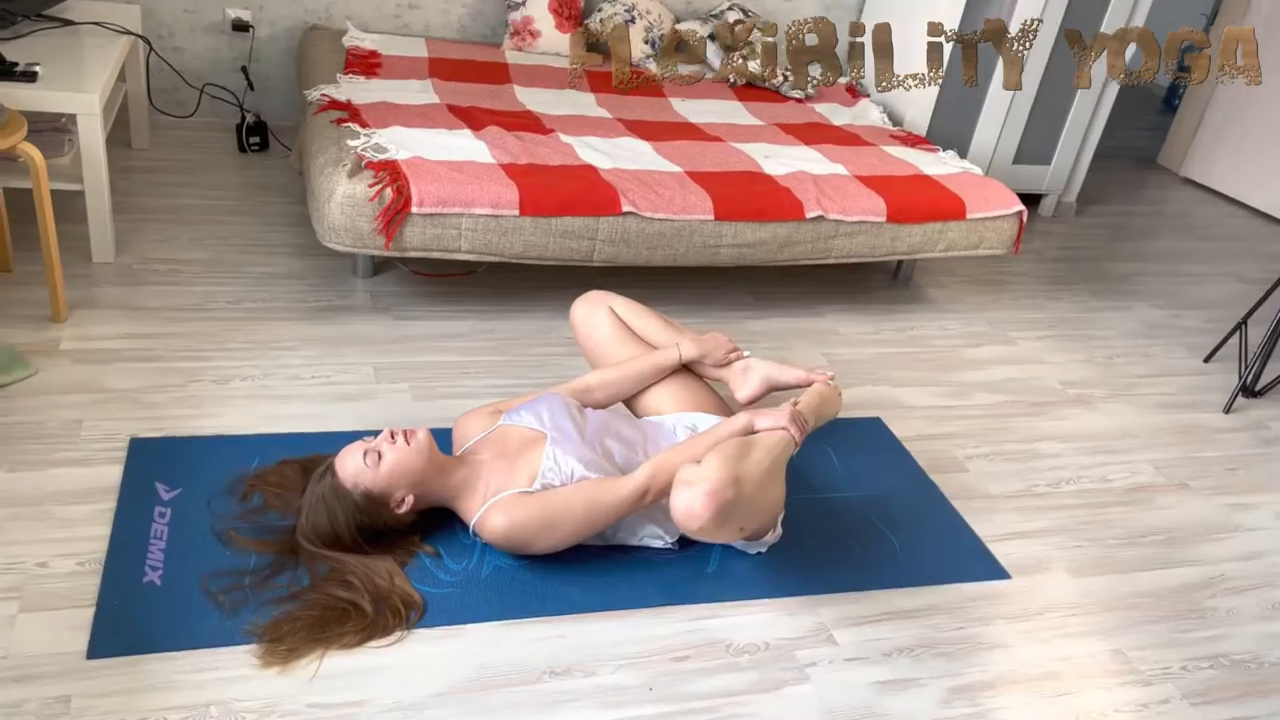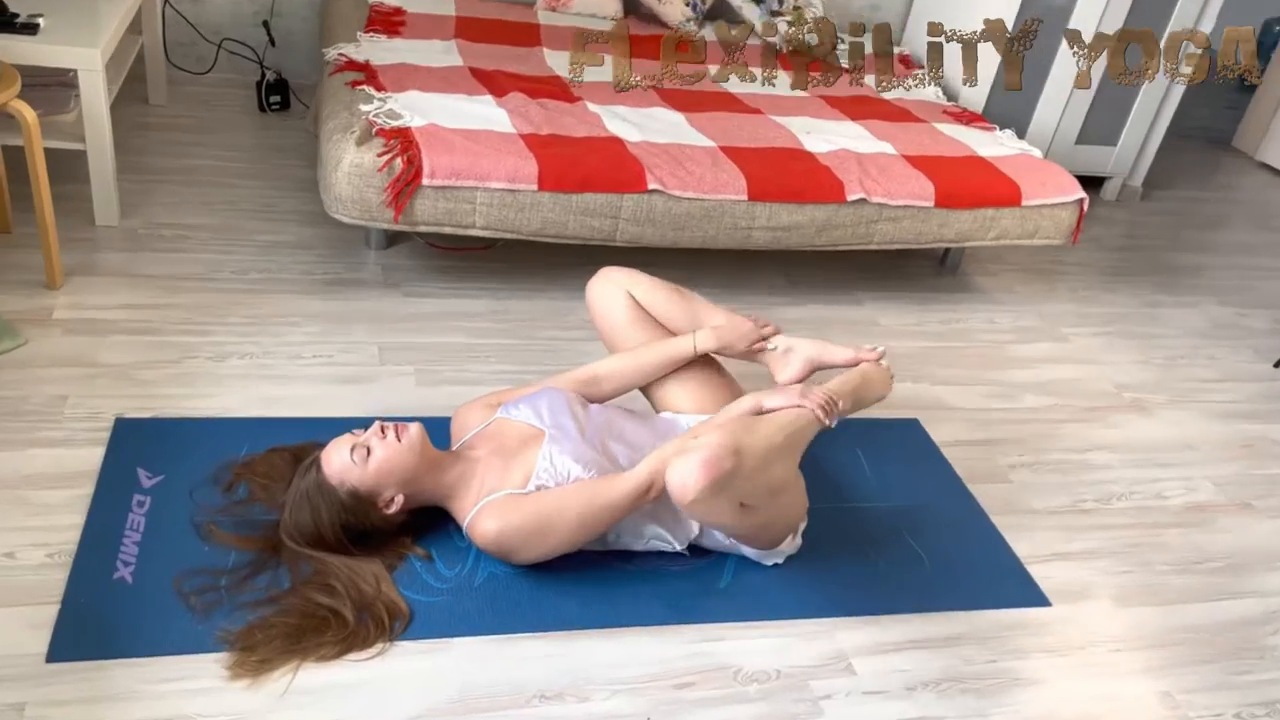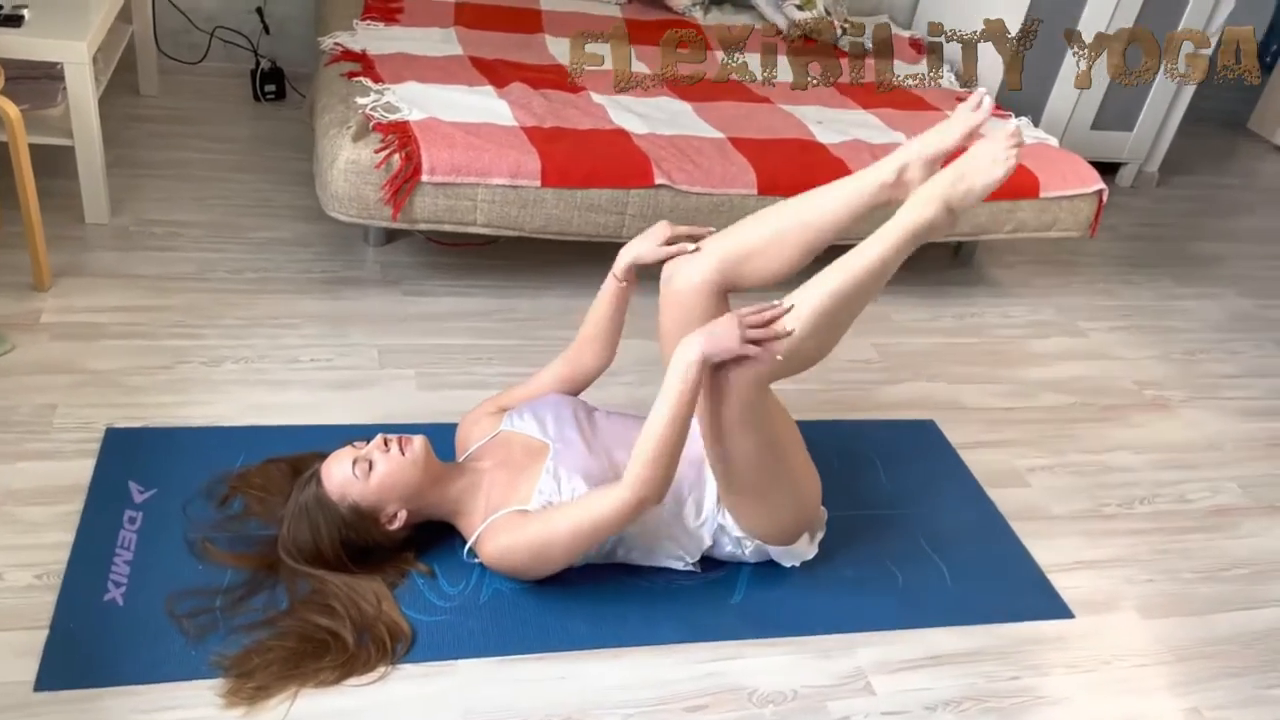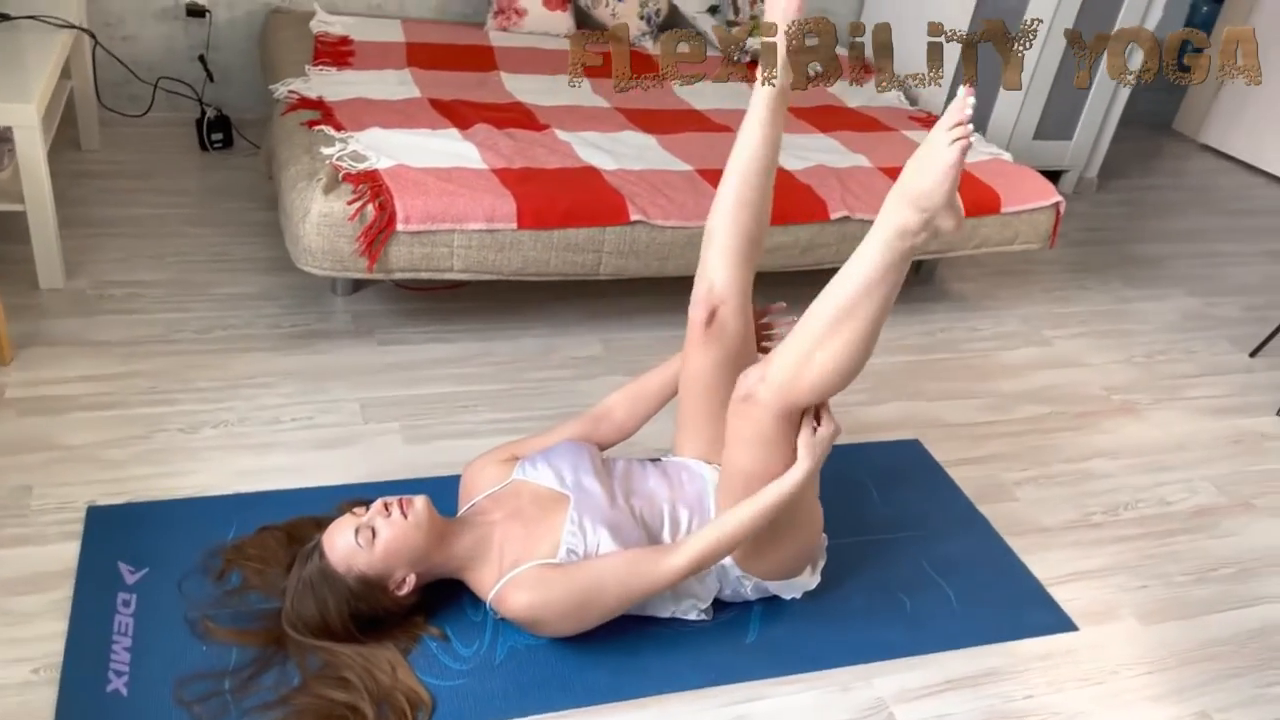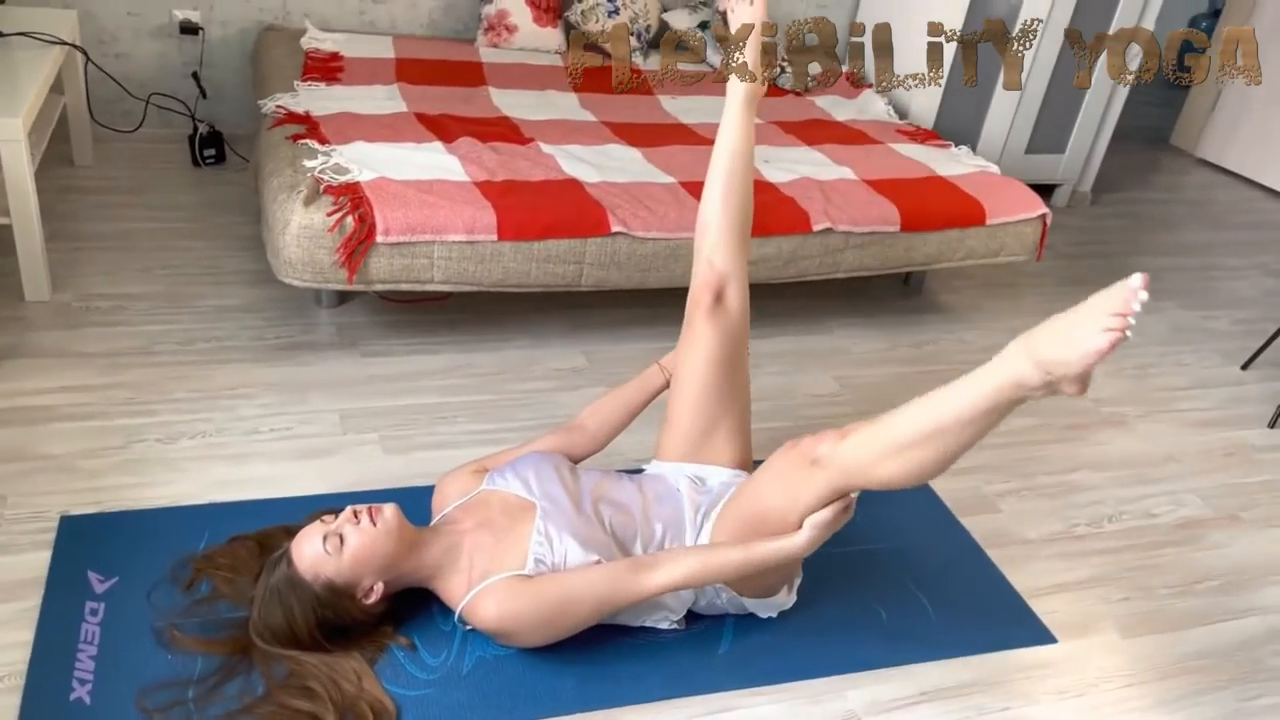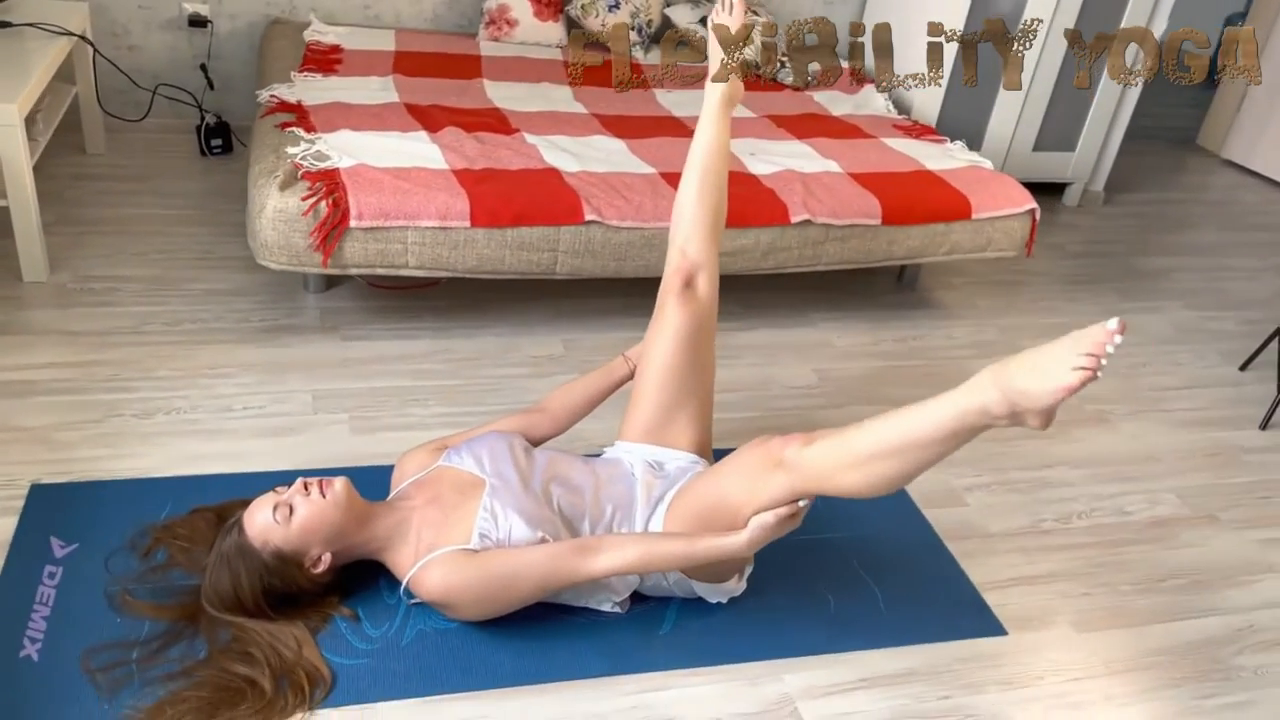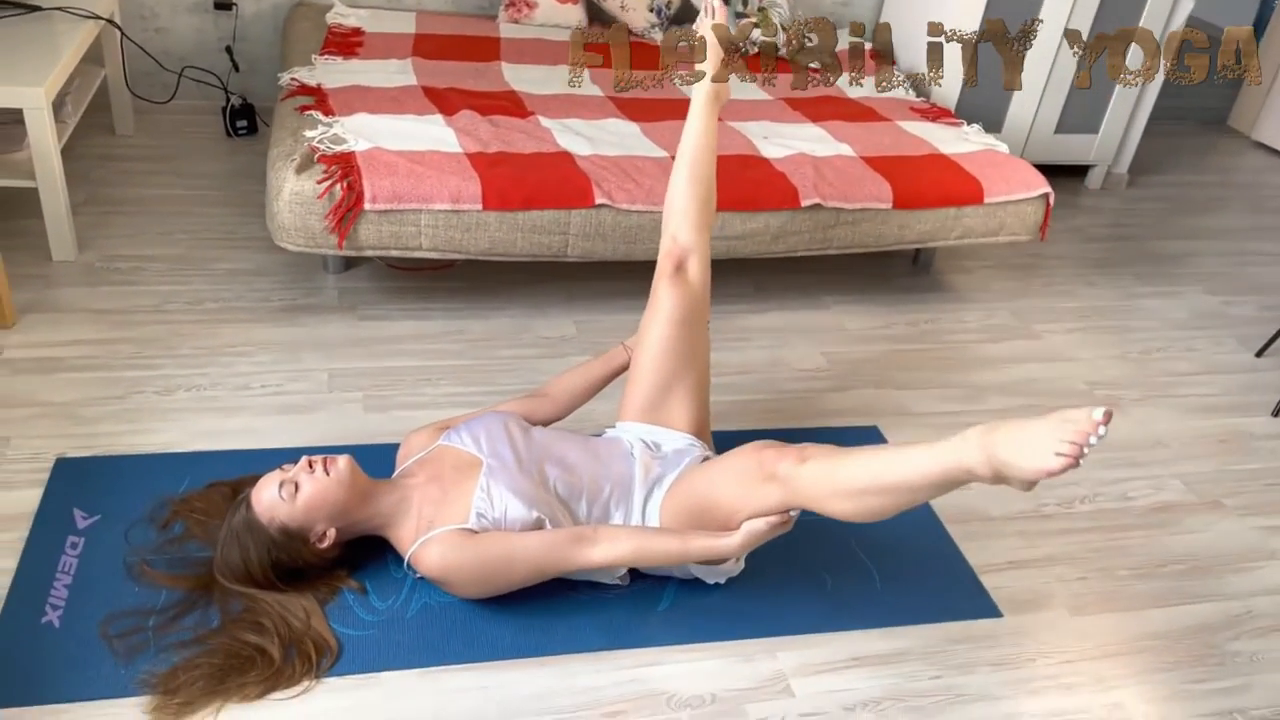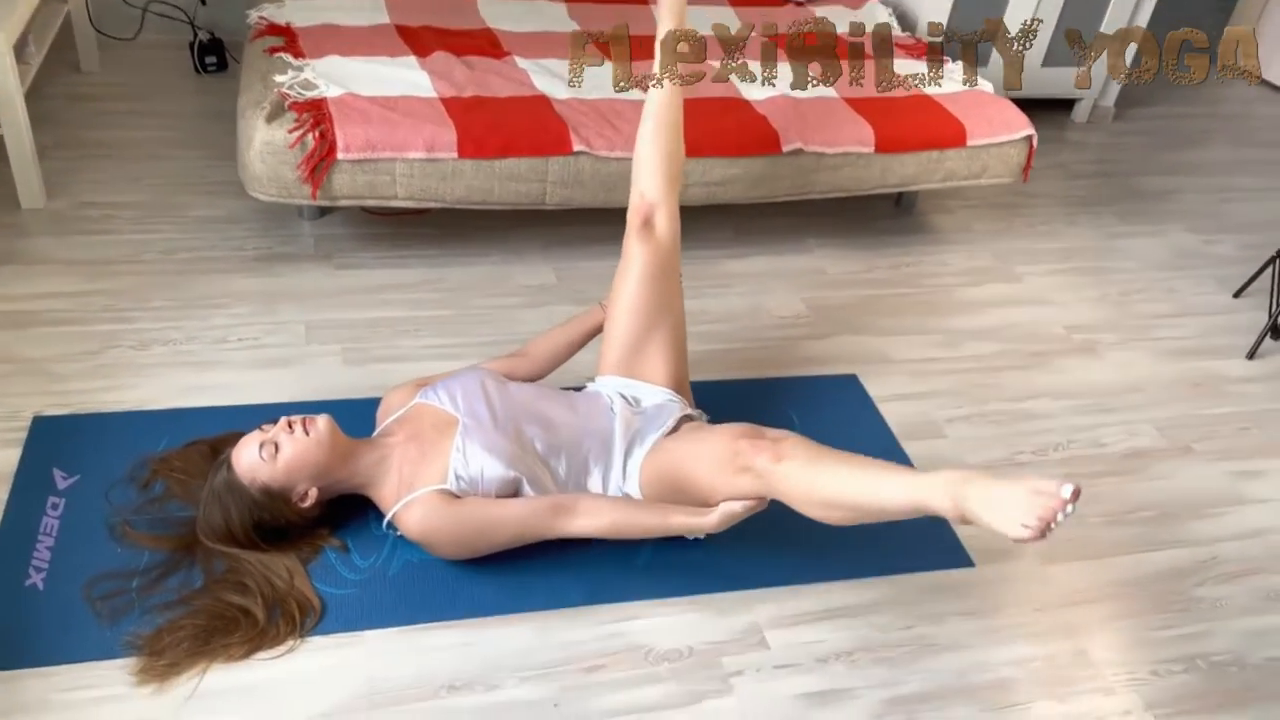
dt=0.5s
person 1, frame 1
left shoulder: (472, 428)
right shoulder: (501, 518)
left elbow: (582, 393)
right elbow: (642, 485)
left wrist: (683, 350)
right wrist: (741, 425)
left hip: (694, 434)
left knee: (593, 307)
right knee: (703, 498)
left ankle: (743, 375)
right ankle: (804, 411)
person 1, frame 2
left shoulder: (472, 420)
right shoulder: (497, 523)
left elbow: (592, 383)
right elbow: (644, 484)
left wrist: (705, 340)
right wrist: (748, 406)
left hip: (719, 435)
right hip: (754, 515)
left knee: (611, 285)
right knee: (702, 471)
left ankle: (786, 356)
right ankle: (842, 394)
person 1, frame 3
left shoulder: (479, 429)
right shoulder: (503, 540)
left elbow: (578, 363)
right elbow: (638, 492)
left wrist: (625, 265)
right wrist: (691, 357)
left hip: (715, 448)
right hip: (756, 522)
left knee: (693, 267)
right knee: (729, 360)
left ankle: (906, 174)
right ankle: (927, 209)
person 1, frame 4
left shoulder: (484, 479)
right shoulder: (522, 595)
left elbow: (605, 418)
right elbow: (673, 564)
left wrist: (705, 352)
right wrist: (794, 482)
left hip: (701, 481)
right hip: (759, 550)
left knee: (717, 310)
right knee: (766, 392)
left ankle: (777, 72)
right ankle: (909, 211)
person 1, frame 5
left shoulder: (457, 490)
right shoulder: (494, 605)
left elbow: (571, 436)
right elbow: (648, 580)
left wrist: (671, 367)
right wrist: (788, 547)
left hip: (684, 488)
right hip: (725, 555)
left knee: (715, 292)
right knee: (823, 455)
right ankle: (1031, 363)
person 1, frame 6
left shoulder: (414, 470)
right shoulder: (439, 577)
left elbow: (531, 421)
right elbow: (593, 561)
left wrist: (629, 361)
right wrist: (736, 540)
left hip: (642, 471)
right hip: (674, 533)
left knee: (688, 277)
right knee: (786, 460)
right ankle: (998, 391)
person 1, frame 7
left shoulder: (418, 448)
right shoulder: (441, 556)
left elbow: (535, 407)
right elbow: (585, 548)
left wrist: (631, 348)
right wrist: (728, 540)
left hip: (645, 448)
right hip: (667, 513)
left knee: (682, 261)
right knee: (778, 467)
right ankle: (988, 450)
person 1, frame 8
left shoulder: (399, 405)
right shoulder: (420, 516)
left elbow: (514, 367)
right elbow: (561, 516)
left wrist: (608, 310)
right wrist: (704, 513)
left hip: (625, 403)
right hip: (644, 463)
left knee: (652, 217)
right knee: (755, 451)
right ankle: (960, 488)
